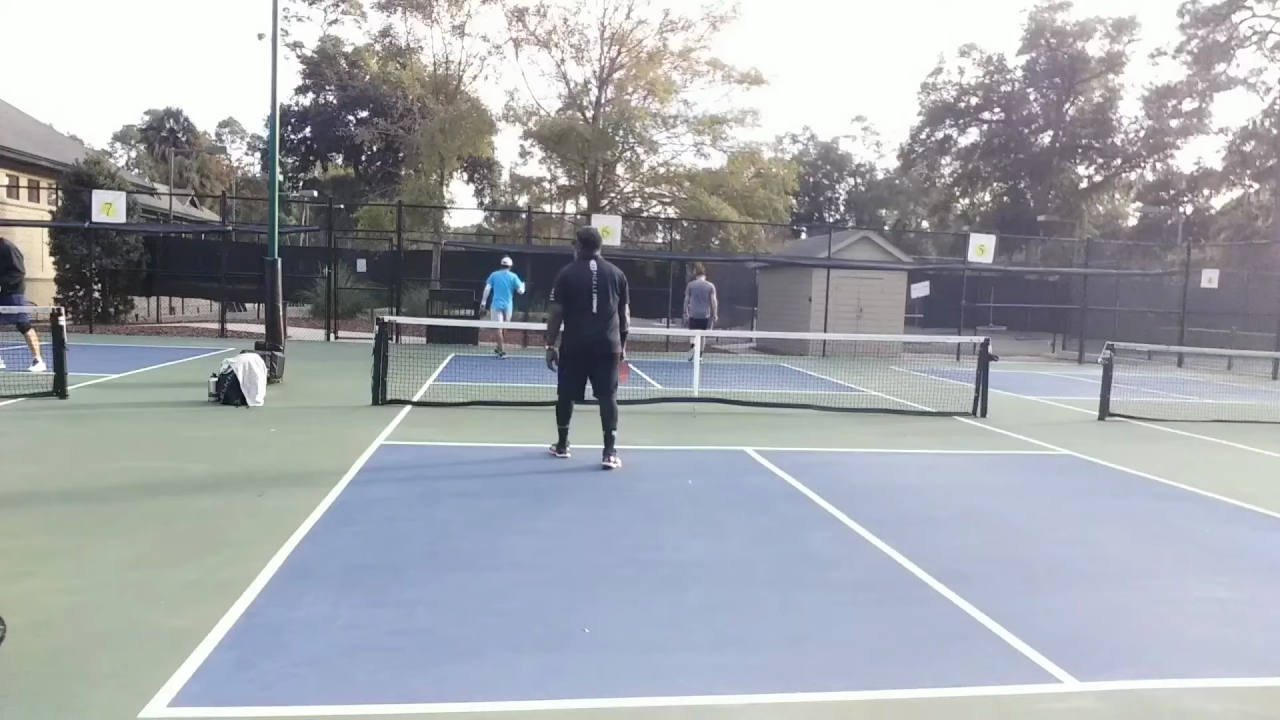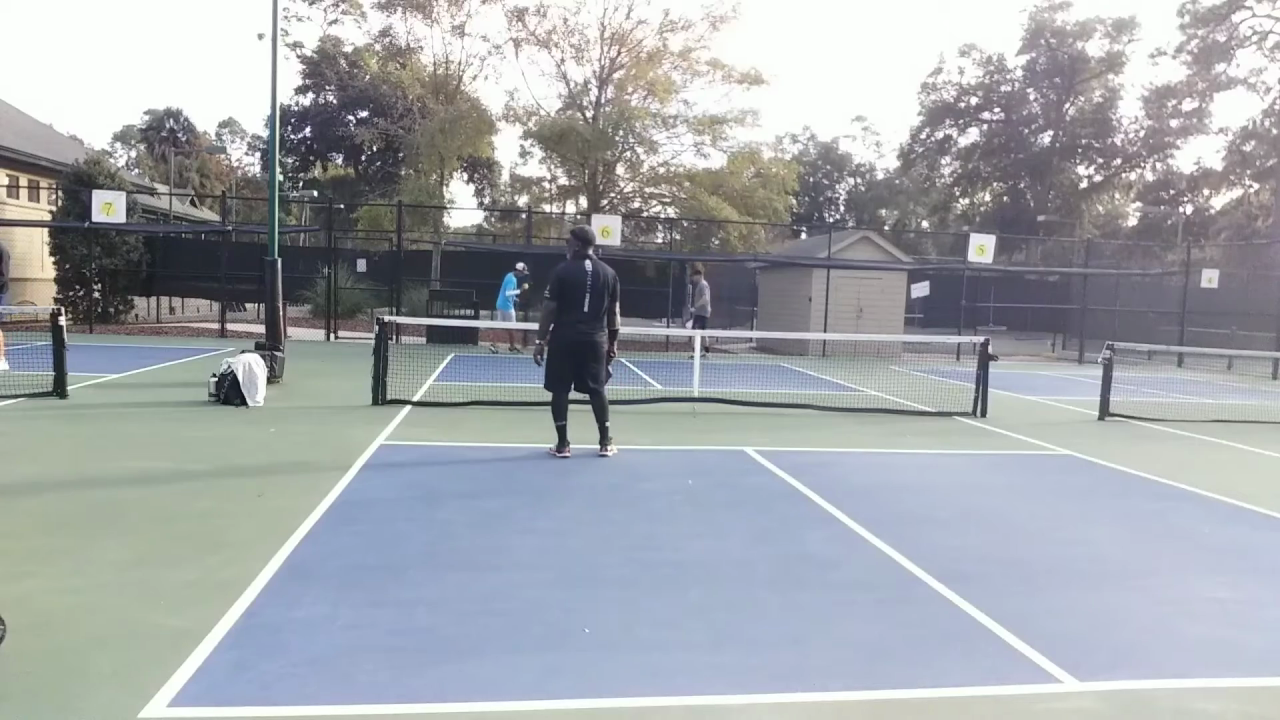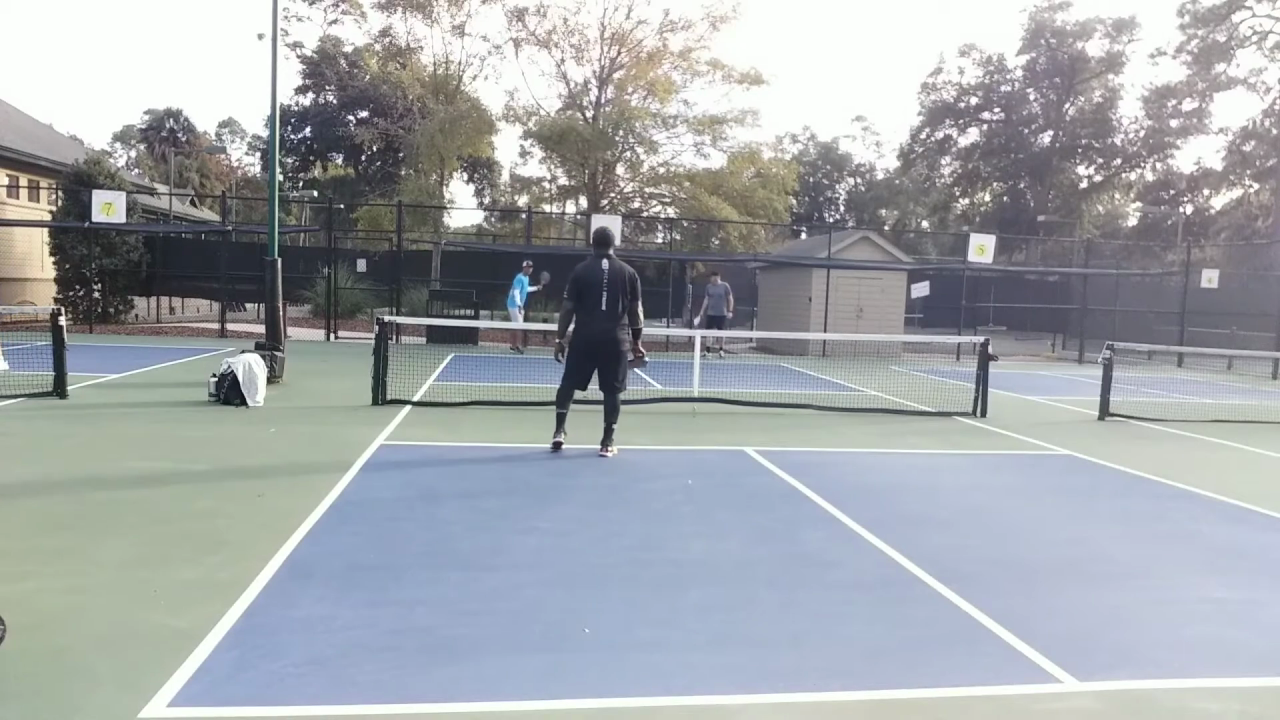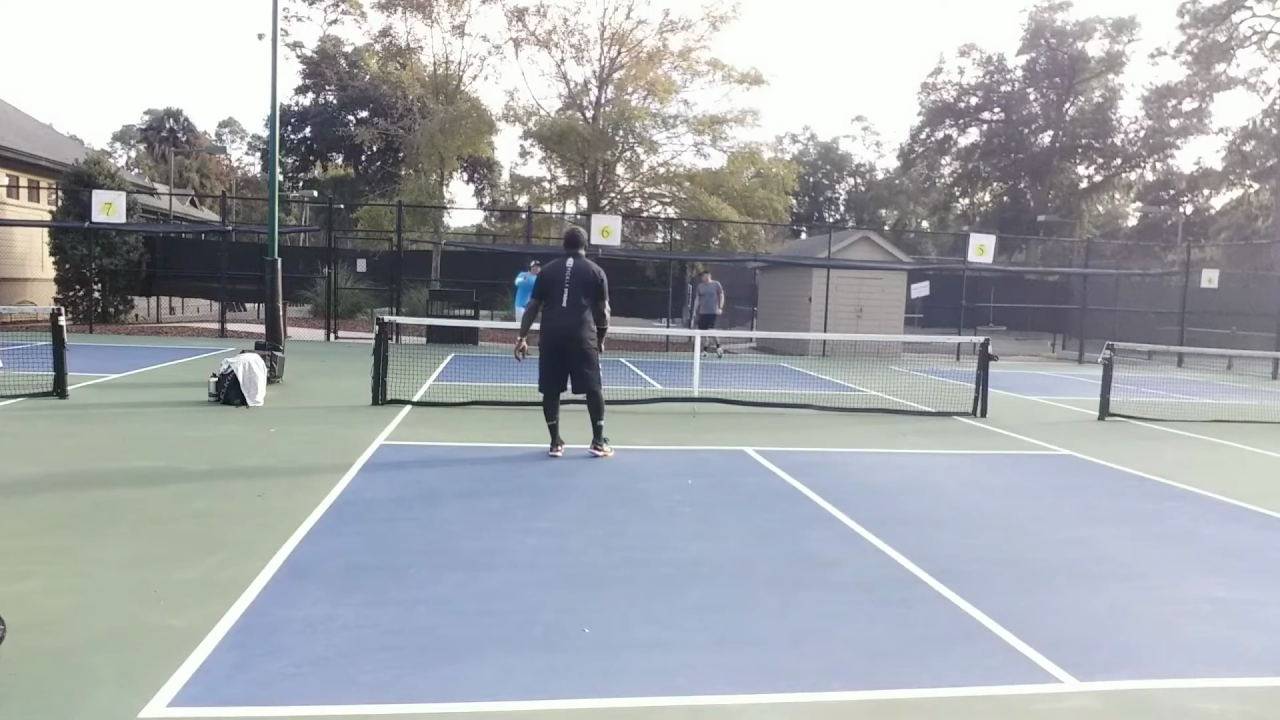
dt=1s
person 1, frame 1
left shoulder: (567, 273)
right shoulder: (616, 274)
left elbow: (556, 313)
right elbow: (624, 314)
left wrist: (550, 345)
right wrist: (622, 345)
left hip: (574, 344)
right hip: (607, 344)
left knee: (566, 394)
right knee: (607, 396)
left ankle: (562, 445)
right ankle: (609, 452)
person 1, frame 2
left shoulder: (563, 271)
right shoulder: (609, 273)
left elbow: (549, 309)
right elbow: (614, 312)
left wrist: (540, 340)
right wrist: (612, 342)
left hip: (564, 340)
right hip: (595, 340)
left knee: (560, 390)
right knee: (597, 390)
left ankle: (562, 444)
right ankle: (605, 442)
person 1, frame 3
left shoulder: (580, 271)
right shoulder: (629, 273)
left elbow: (567, 308)
right elbow: (636, 311)
left wrist: (560, 339)
right wrist: (636, 341)
left hip: (584, 338)
right hip: (616, 340)
left knee: (568, 384)
right knee: (612, 391)
left ankle: (559, 431)
right ankle: (607, 443)
person 1, frame 4
left shoulder: (547, 270)
right shoulder: (595, 271)
left elbow: (532, 307)
right elbow: (603, 311)
left wrist: (522, 338)
right wrist: (600, 339)
left hip: (551, 337)
right hip: (582, 337)
left knee: (551, 390)
right knee: (593, 389)
left ankle: (555, 443)
right ankle: (598, 442)
